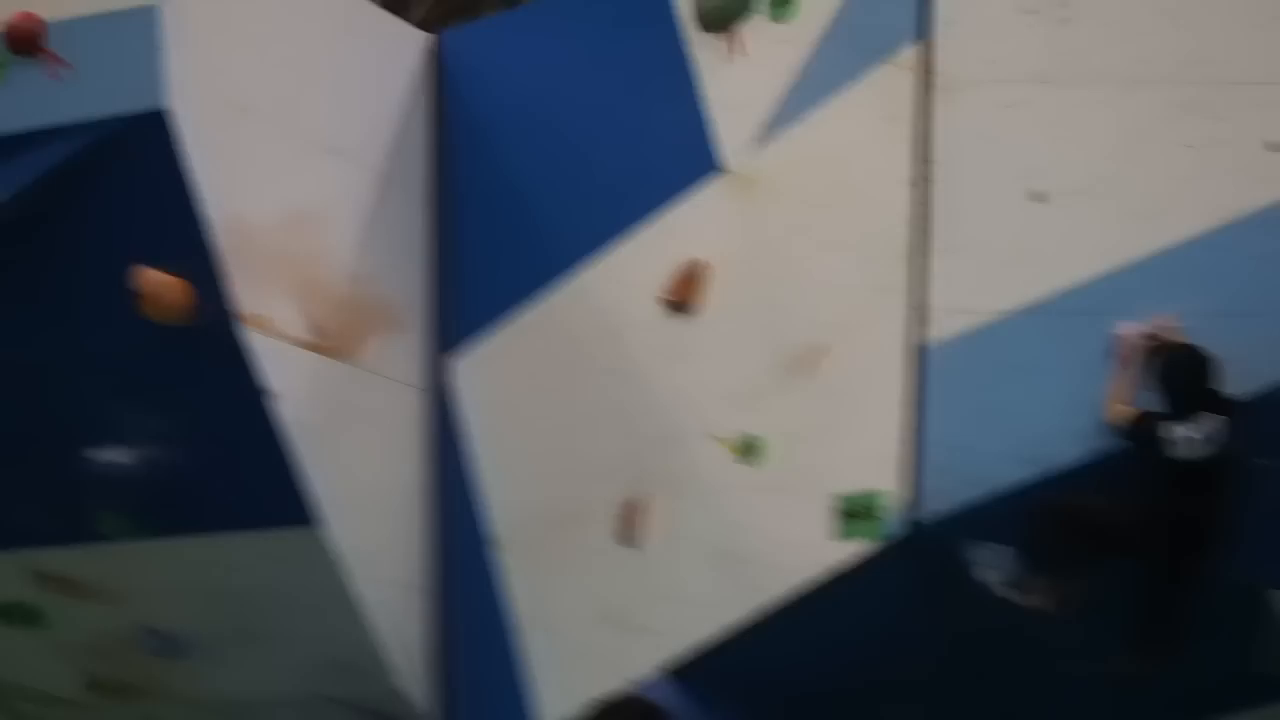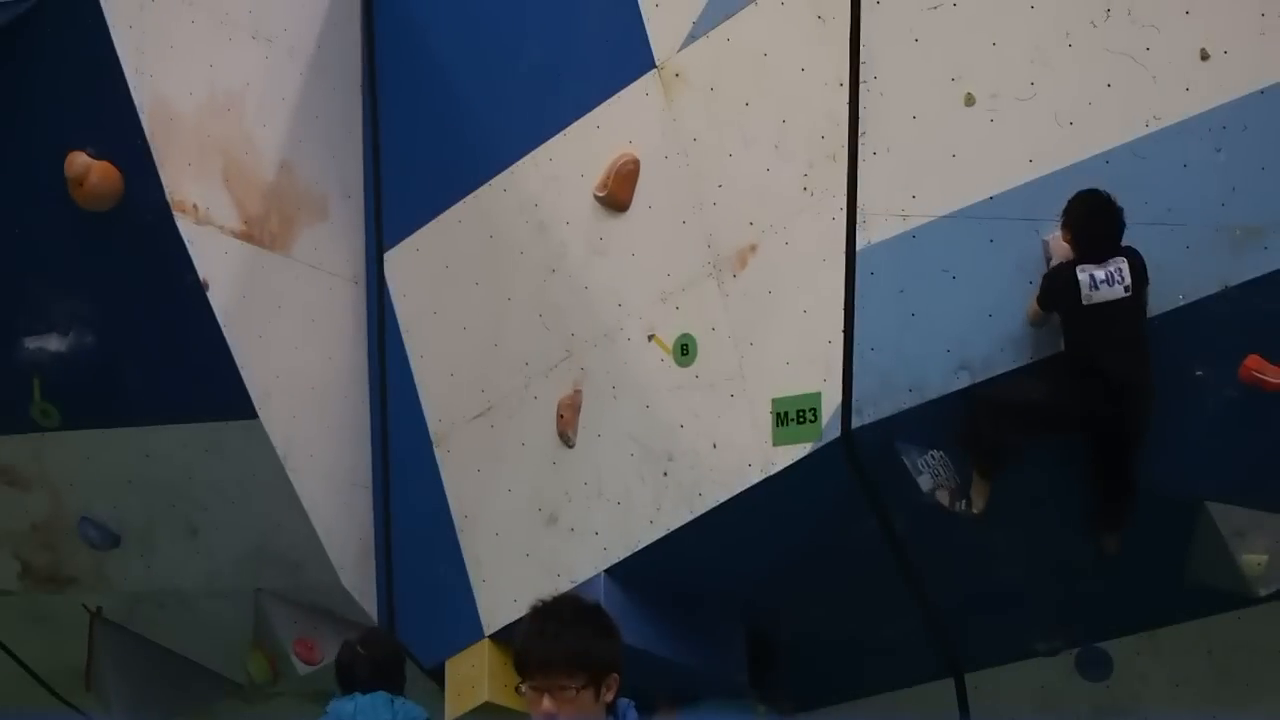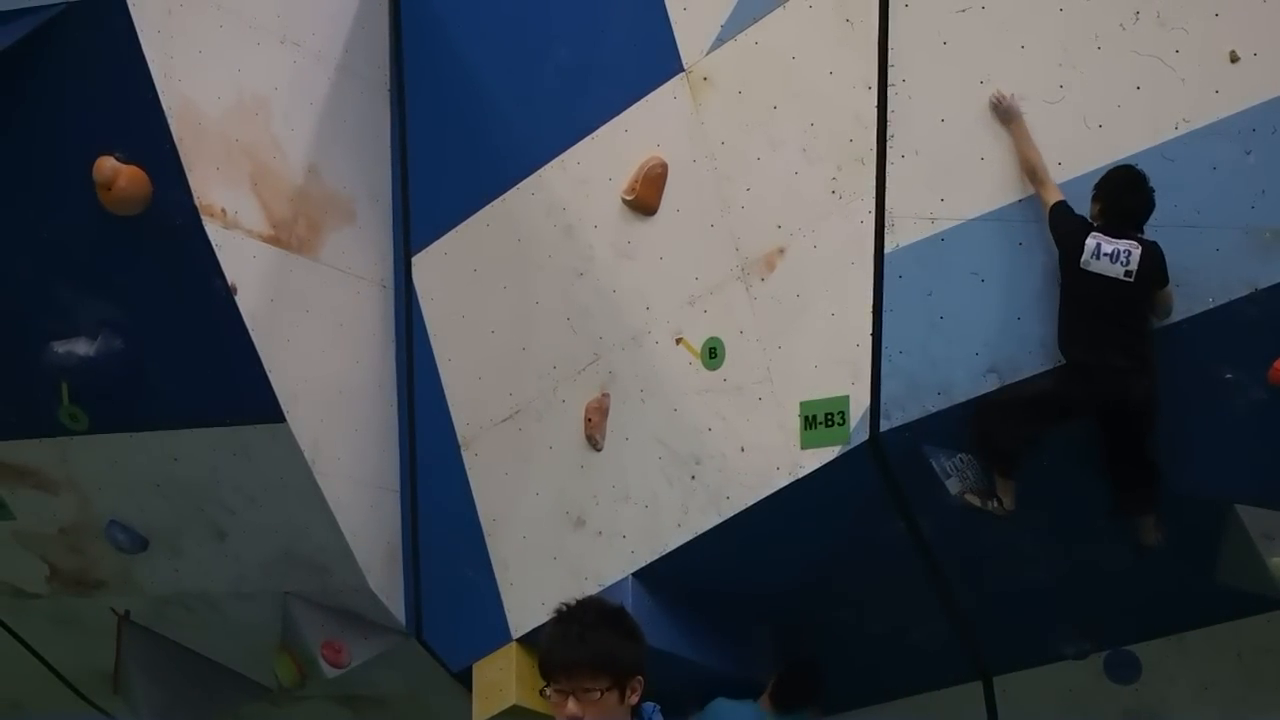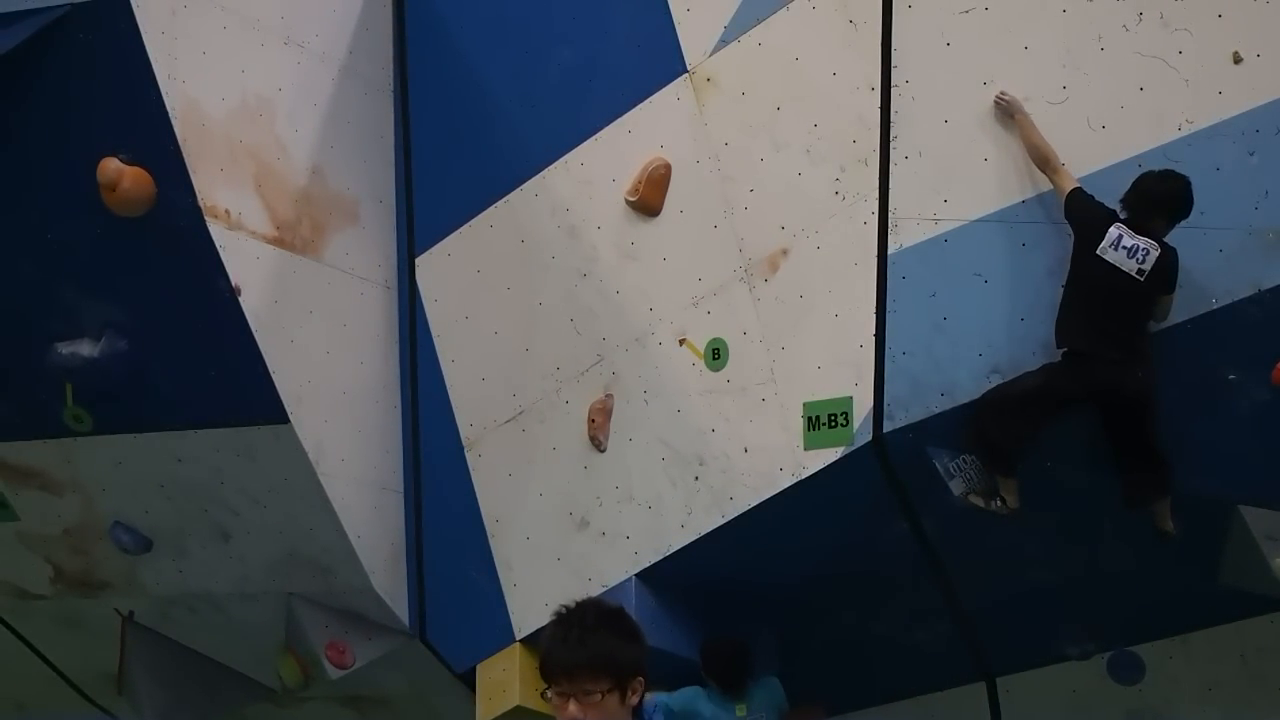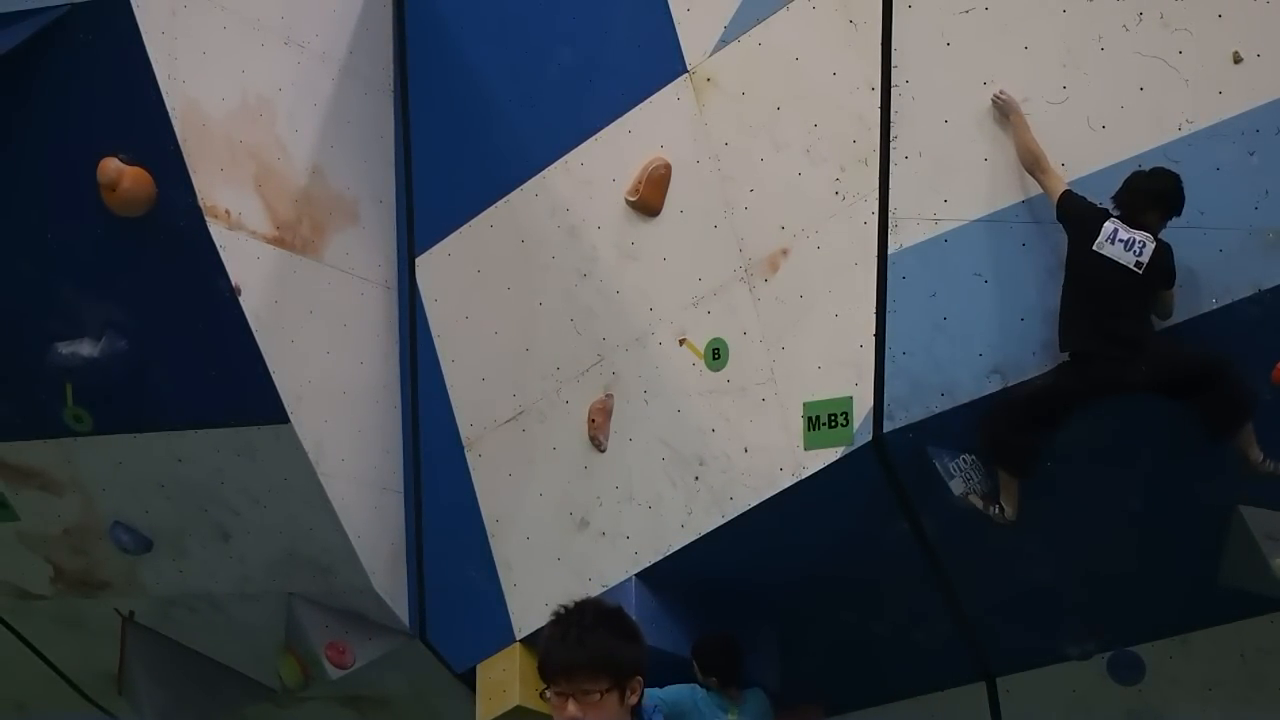
dt=1s
person 1, frame 1
left shoulder: (1153, 429)
right shoulder: (1224, 412)
left elbow: (1115, 411)
right elbow: (1205, 380)
left wrist: (1129, 361)
right wrist: (1173, 344)
left hip: (1158, 532)
right hip: (1203, 536)
right knee: (1170, 591)
right ankle: (1153, 651)
person 1, frame 2
left shoulder: (1063, 277)
right shoulder: (1134, 262)
left elbow: (1035, 317)
left hip: (1079, 391)
right hip: (1132, 395)
left knee: (989, 406)
right knee: (1116, 468)
left ankle: (978, 498)
right ankle: (1110, 533)
person 1, frame 3
left shoulder: (1074, 236)
right shoulder: (1150, 255)
left elbow: (1038, 177)
right elbow: (1164, 310)
left wrist: (1015, 122)
left hip: (1081, 378)
right hip: (1135, 383)
left knee: (996, 413)
right knee: (1133, 455)
left ankle: (1004, 499)
right ankle: (1148, 527)
person 1, frame 4
left shoulder: (1096, 223)
right shoulder: (1166, 258)
left elbow: (1050, 165)
right elbow: (1160, 314)
left wrist: (1020, 116)
left hip: (1081, 367)
right hip: (1132, 374)
left knee: (995, 411)
right knee: (1140, 448)
left ankle: (1008, 498)
right ankle: (1165, 523)
person 1, frame 5
left shoulder: (1089, 222)
right shoulder: (1159, 252)
left elbow: (1038, 167)
right elbow: (1164, 311)
left wrist: (1014, 115)
left hip: (1089, 367)
right hip: (1146, 362)
left knee: (1012, 417)
right knee: (1217, 373)
left ankle: (1006, 505)
